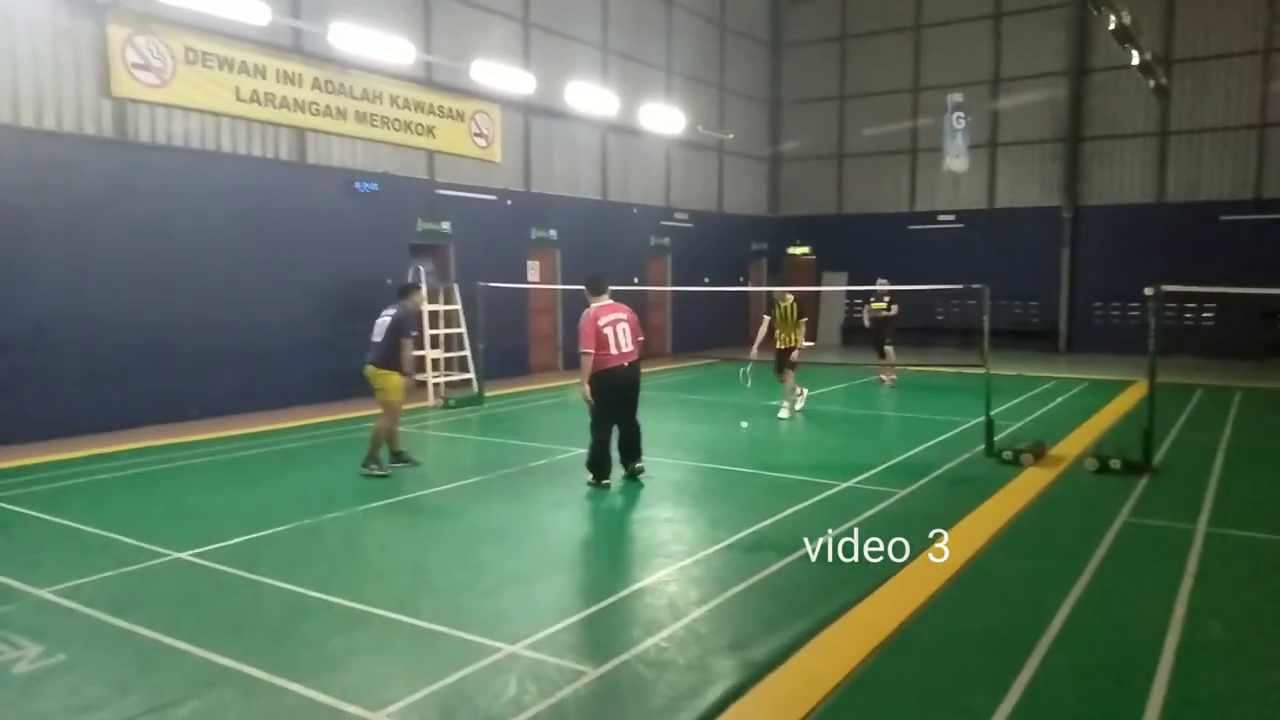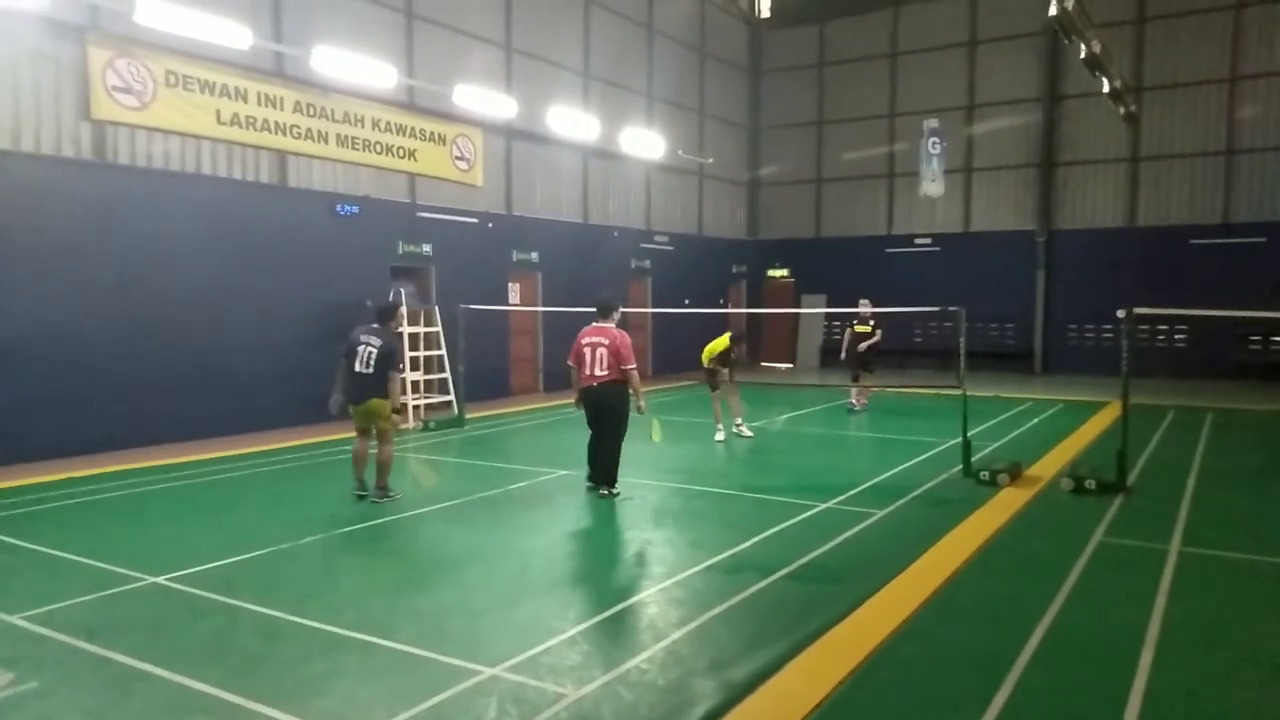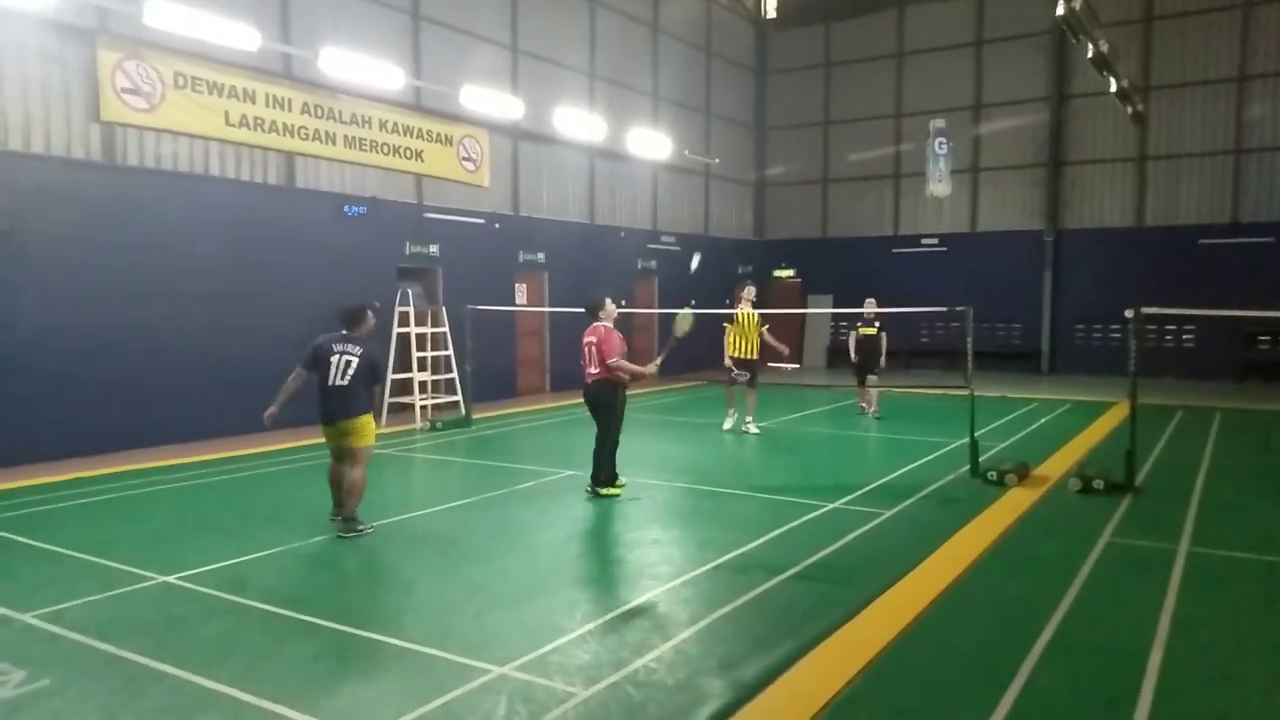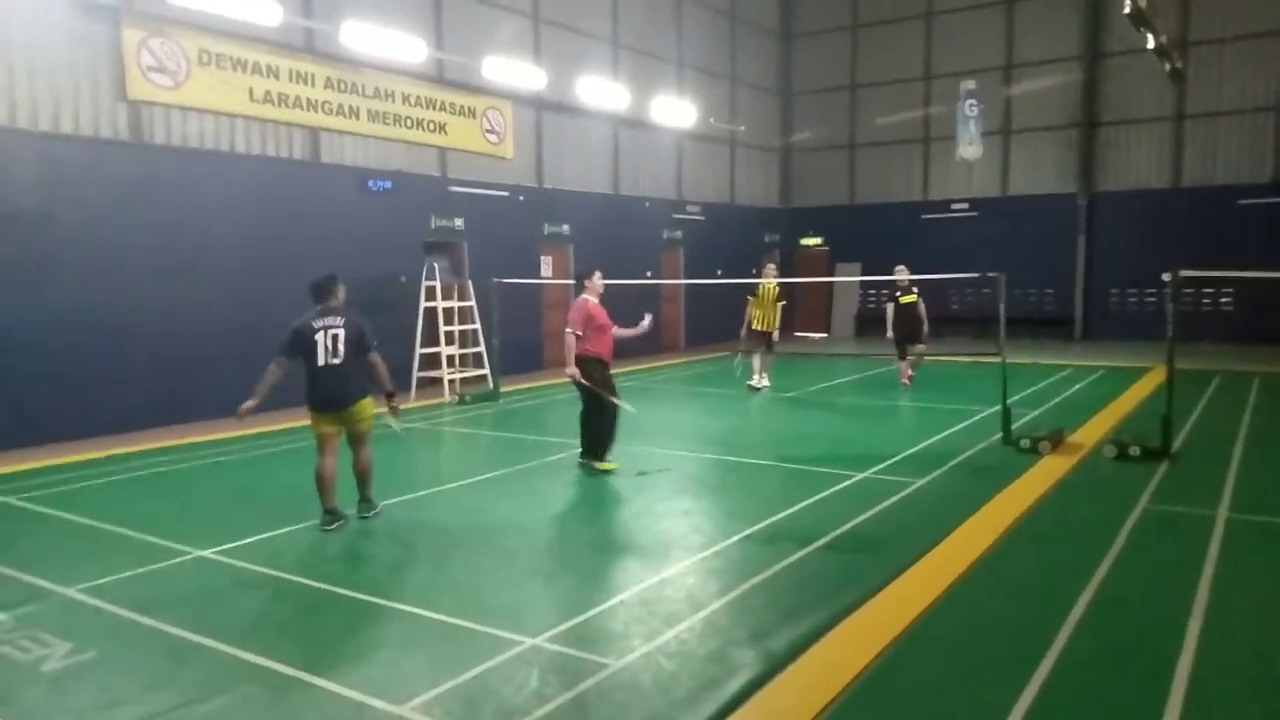
dt=1s
person 1, frame 1
left shoulder: (391, 313)
right shoulder: (407, 315)
right elbow: (406, 346)
right wrist: (408, 374)
left hip: (373, 366)
right hip: (386, 370)
left knee: (391, 413)
right knee: (391, 414)
left ankle: (396, 453)
right ankle: (370, 459)
person 1, frame 2
left shoulder: (357, 334)
right shoulder: (391, 343)
left elbow: (345, 365)
right elbow: (393, 379)
left wrist: (338, 392)
right wrist: (395, 410)
left hip: (356, 398)
right hip: (380, 399)
left knee: (362, 438)
right knee: (385, 442)
left ankle: (359, 482)
right ankle: (381, 489)
person 1, frame 3
left shoulder: (322, 344)
right shoulder: (370, 352)
left elbow: (298, 376)
right elbow: (375, 389)
left wrist: (277, 406)
right wrist: (368, 412)
left hip: (328, 416)
right hip: (356, 417)
left knee: (338, 460)
right knee: (358, 465)
left ankle: (338, 508)
right ankle: (348, 520)
person 1, frame 4
left shoulder: (301, 326)
right shoulder: (353, 321)
left elbow: (278, 365)
right elbow: (374, 360)
left wrist: (256, 398)
right wrist: (390, 394)
left hip: (321, 401)
right hip: (356, 397)
left knee: (327, 454)
right knee: (361, 447)
left ankle: (330, 512)
right ankle: (365, 502)
person 2, frame 1
left shoulder: (590, 315)
right shoulder: (625, 311)
left elbow: (587, 353)
right elbow: (638, 340)
left wrist: (584, 384)
left hip: (606, 376)
right hip: (631, 371)
left knee: (602, 427)
right knee: (628, 420)
left ankle: (601, 475)
right ankle: (634, 461)
person 2, frame 2
left shoulder: (584, 334)
right shoulder: (619, 336)
left elbow: (574, 367)
right elbow: (630, 370)
left wrist: (577, 391)
right wrist: (640, 397)
left hip: (589, 391)
right hip: (613, 392)
left knee: (597, 436)
right knee: (612, 440)
left ankle: (594, 479)
right ankle: (607, 485)
person 2, frame 3
left shoulder: (591, 333)
right shoulder: (609, 333)
right elbow: (615, 362)
right wrist: (643, 370)
left hip: (595, 388)
right hip: (608, 389)
left knee: (608, 435)
right knee: (607, 437)
left ankle: (610, 477)
right ankle: (598, 484)
person 2, frame 4
left shoulder: (595, 306)
right shoulder: (583, 305)
left elbow: (611, 331)
right elbow: (571, 335)
left wrist: (636, 330)
right wrist: (571, 365)
left hip: (596, 365)
right hip: (589, 366)
left knee: (594, 411)
right knee: (608, 407)
left ankle: (590, 454)
right ankle: (595, 455)
